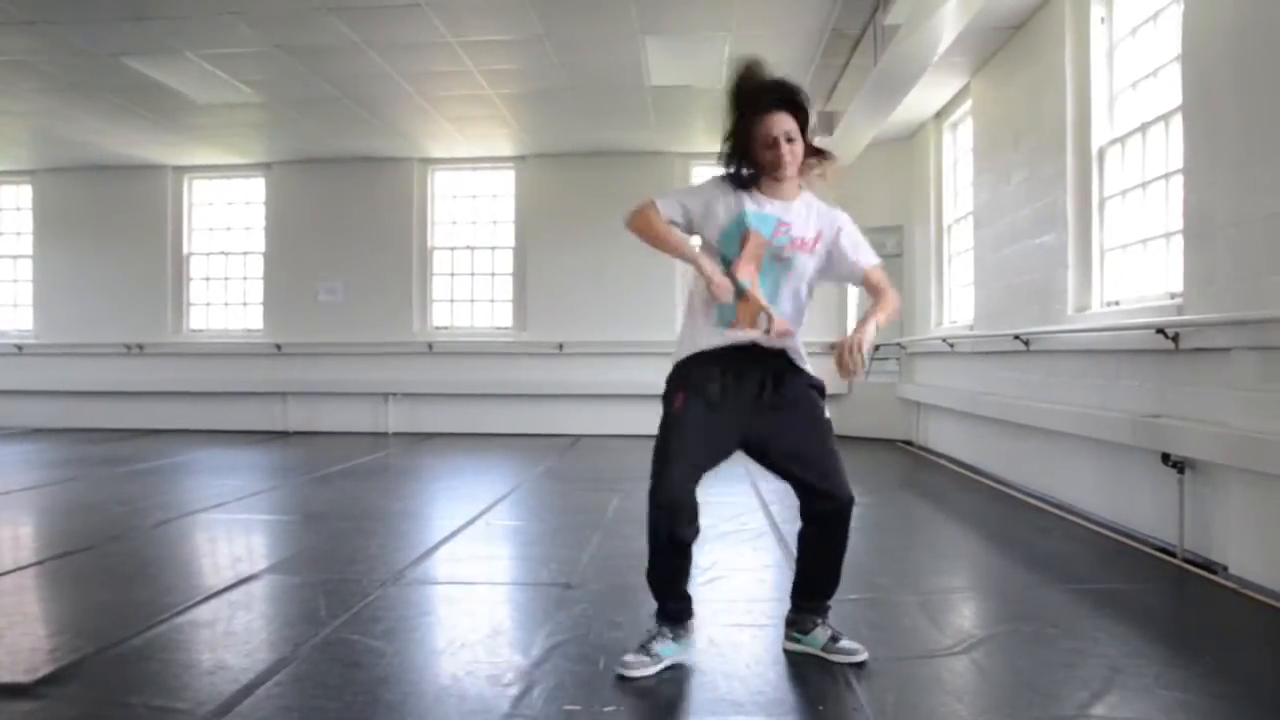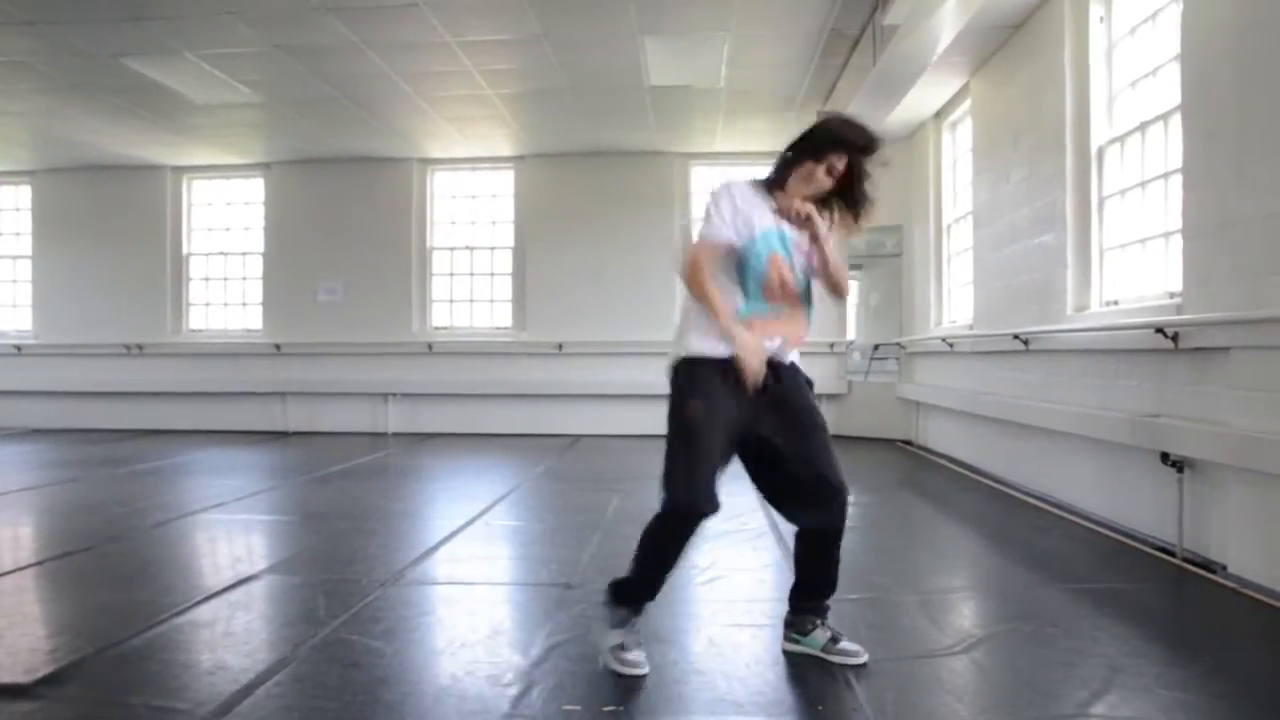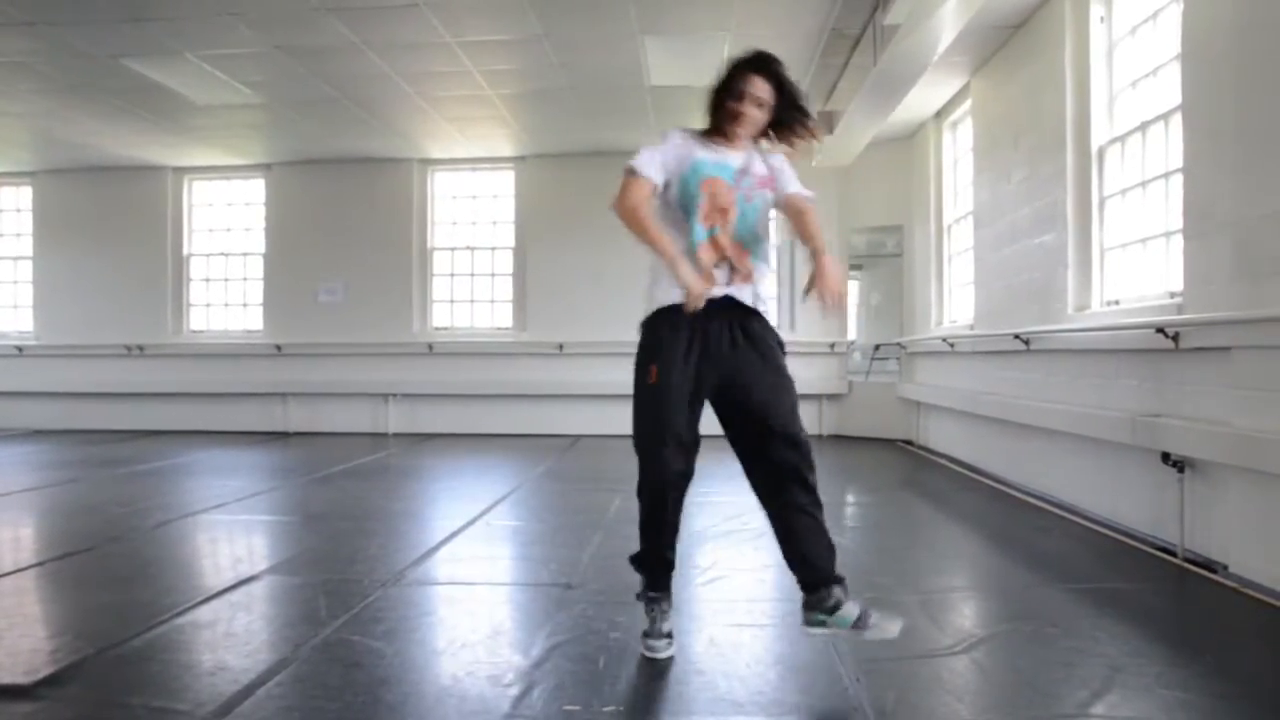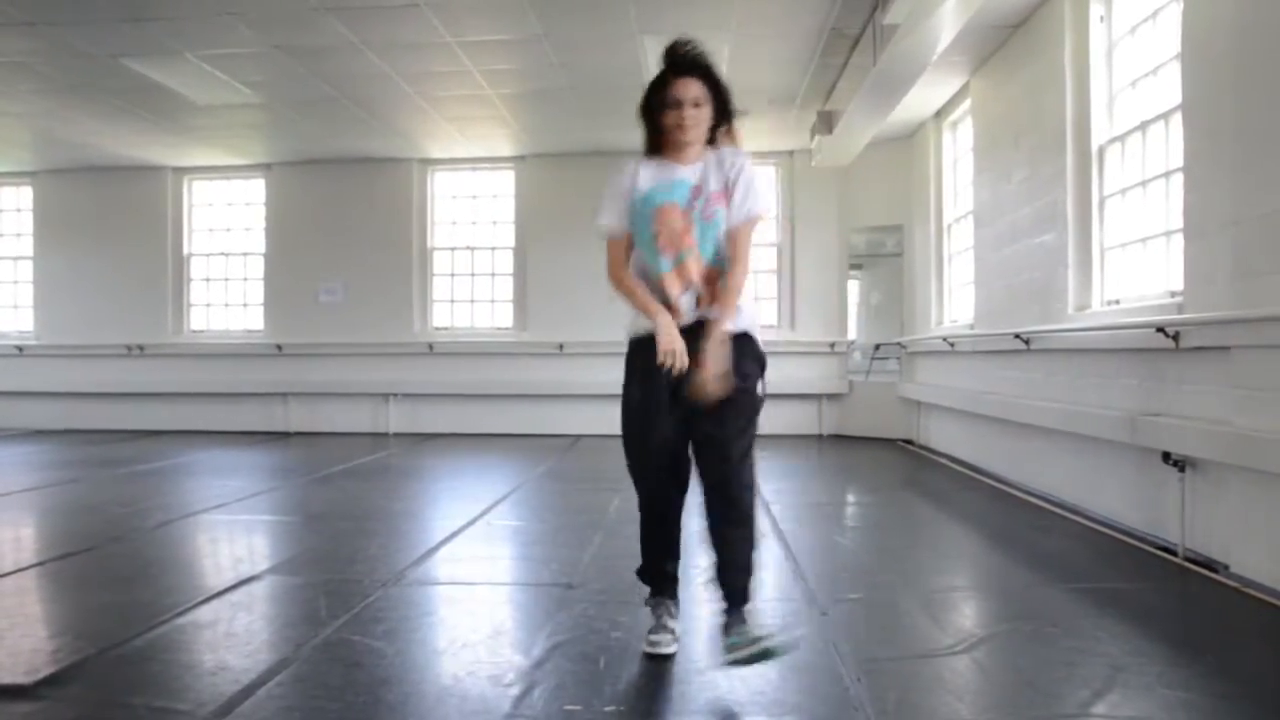
dt=0.2s
person 1, frame 1
left shoulder: (830, 223)
right shoulder: (723, 194)
left elbow: (887, 293)
right elbow: (641, 220)
left wrist: (866, 328)
right wrist: (703, 262)
left hip: (783, 375)
right hip: (708, 368)
left knee: (832, 498)
right knee: (671, 496)
left ankle: (807, 620)
right ankle: (671, 626)
person 1, frame 2
left shoulder: (816, 225)
right shoulder: (739, 196)
left elbow: (838, 288)
right elbow: (696, 268)
left wrist: (815, 227)
right wrist: (738, 340)
left hip: (777, 374)
right hip: (710, 368)
left knee: (827, 494)
right knee: (690, 498)
left ankle: (805, 621)
right ankle: (623, 610)
person 1, frame 3
left shoulder: (770, 164)
right shoulder: (676, 147)
left elbow: (802, 212)
right elbow: (628, 202)
left wrist: (825, 259)
right wrist: (679, 265)
left hip: (745, 322)
right hip: (678, 318)
left knee: (784, 452)
right knee: (664, 464)
left ankle: (823, 594)
right ankle: (657, 598)
person 1, frame 4
left shoulder: (735, 168)
right shoulder: (634, 177)
left elbow: (738, 259)
right elbow: (619, 266)
left wrist: (717, 341)
right wrist: (662, 323)
left hip: (725, 339)
right hip: (654, 338)
left knee: (727, 472)
right knee: (658, 479)
left ankle: (737, 615)
right ankle: (663, 603)
